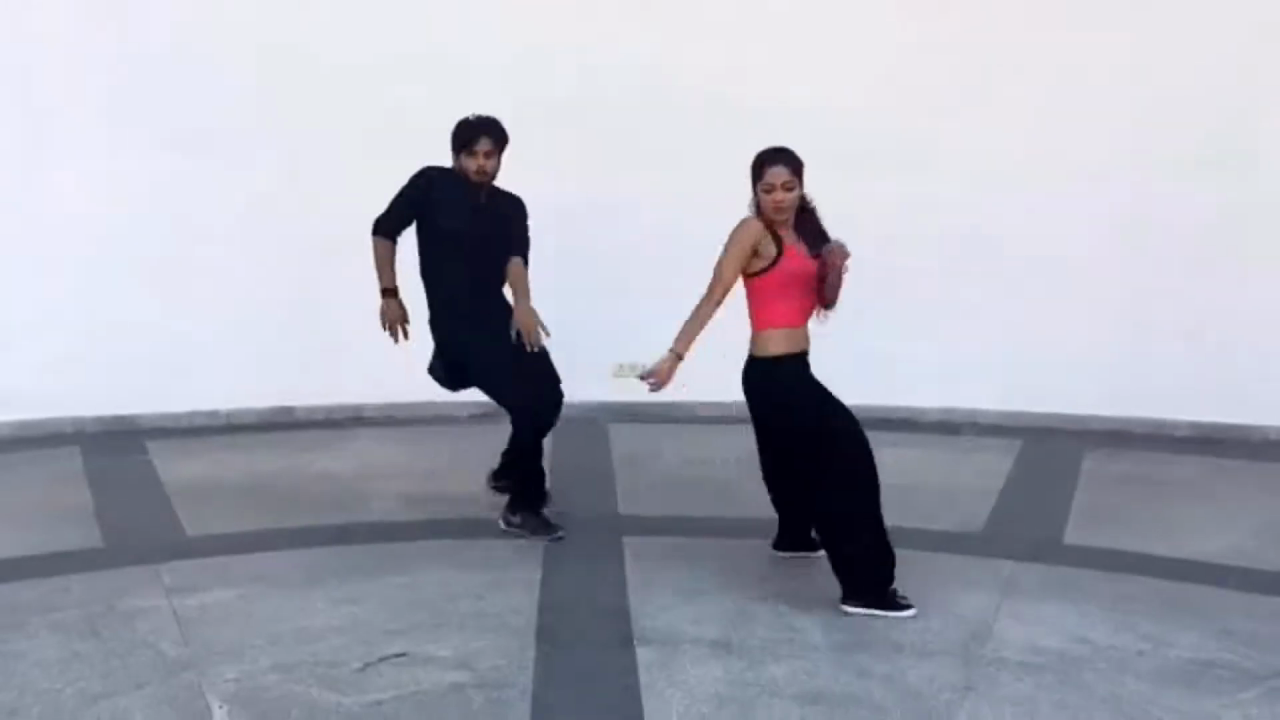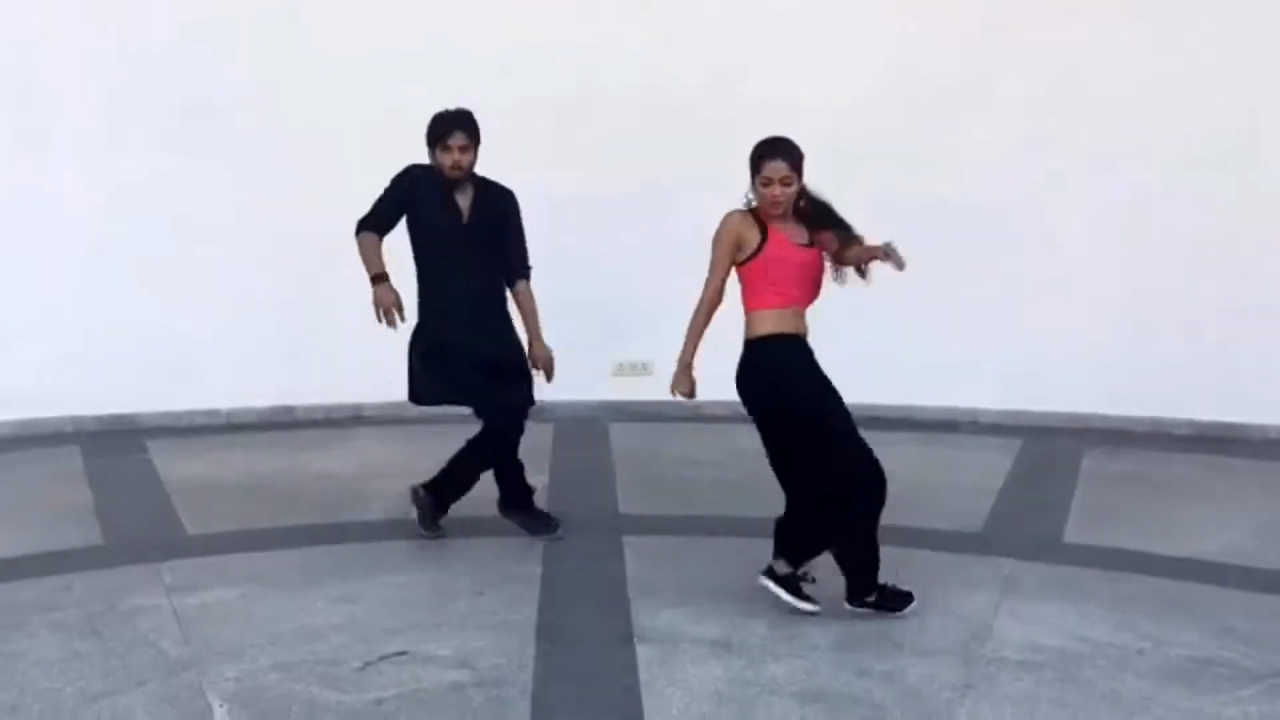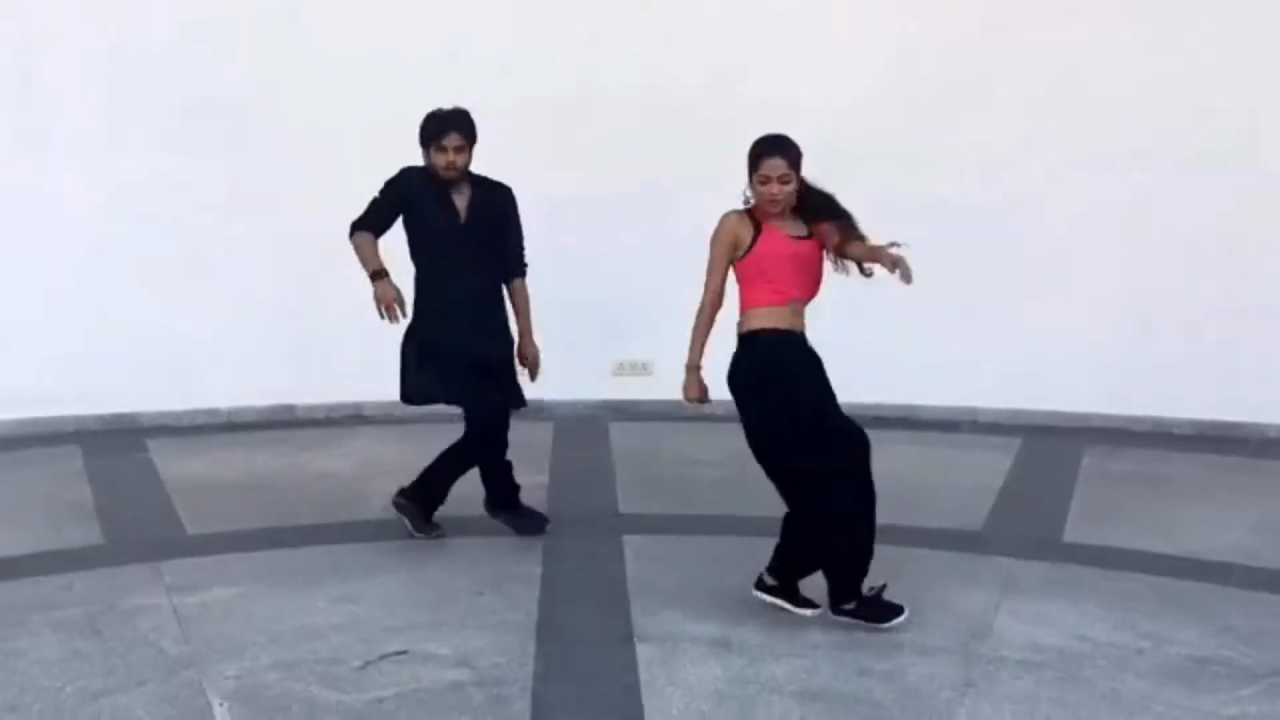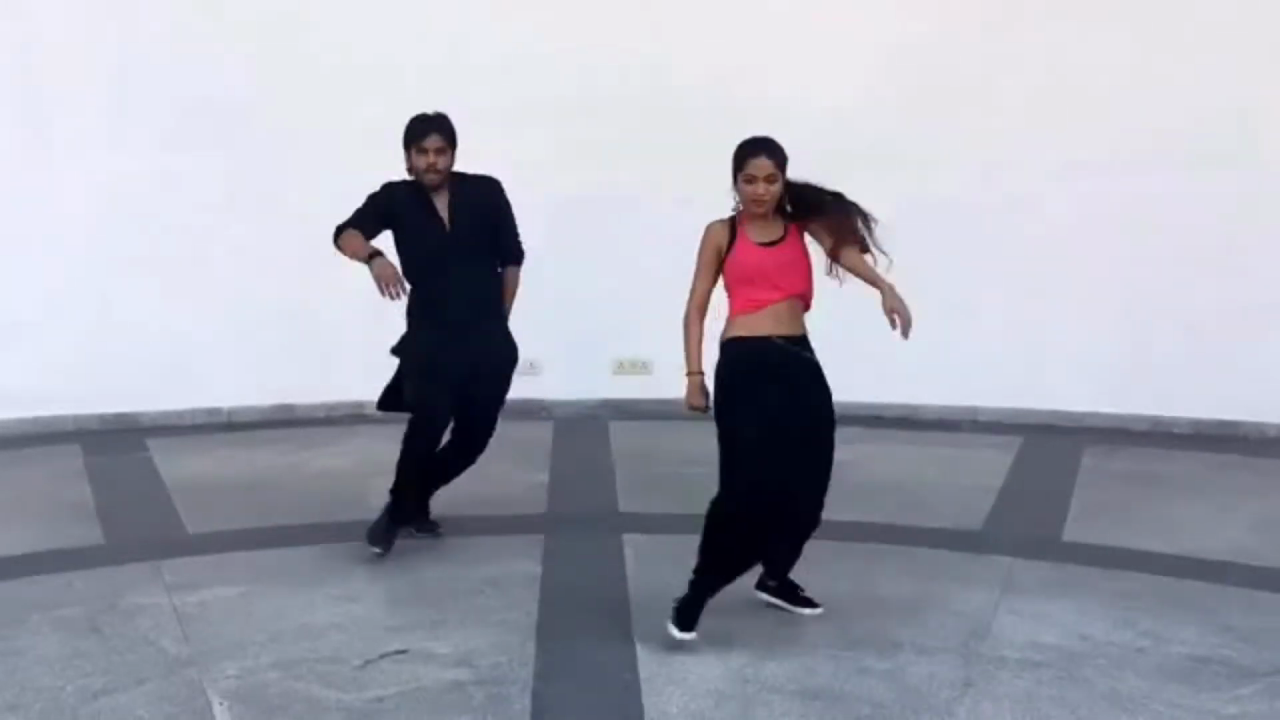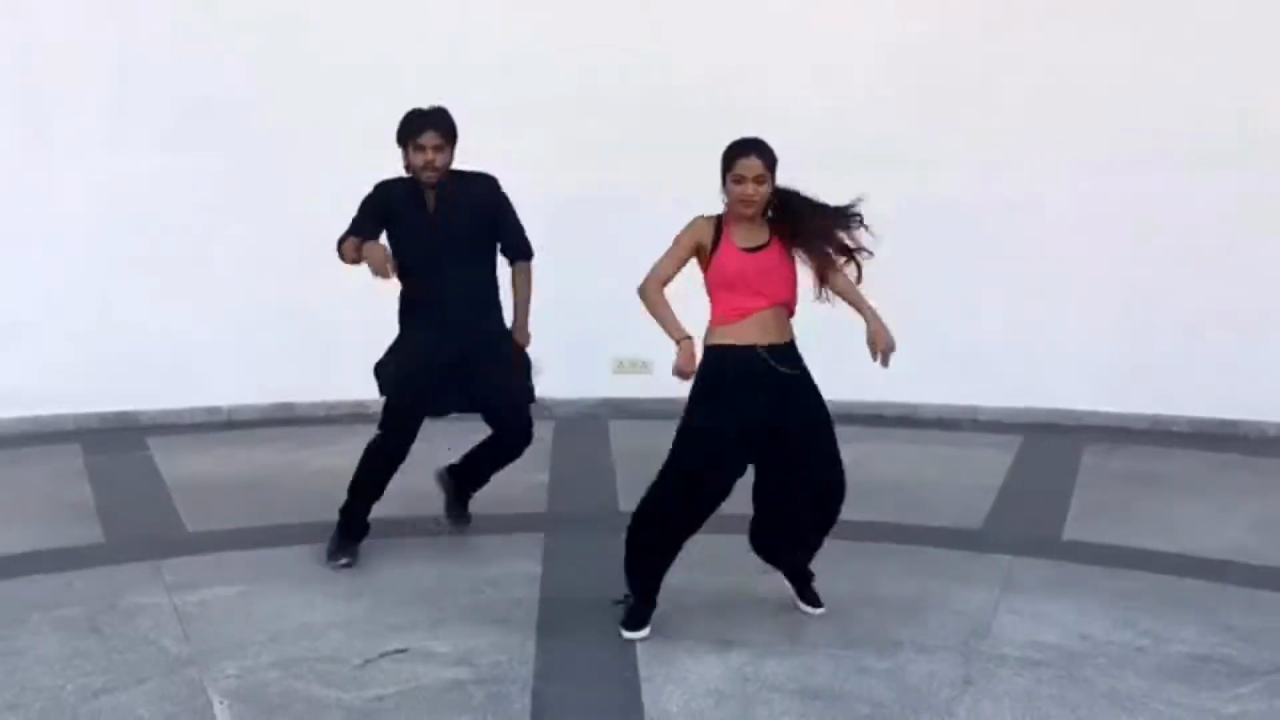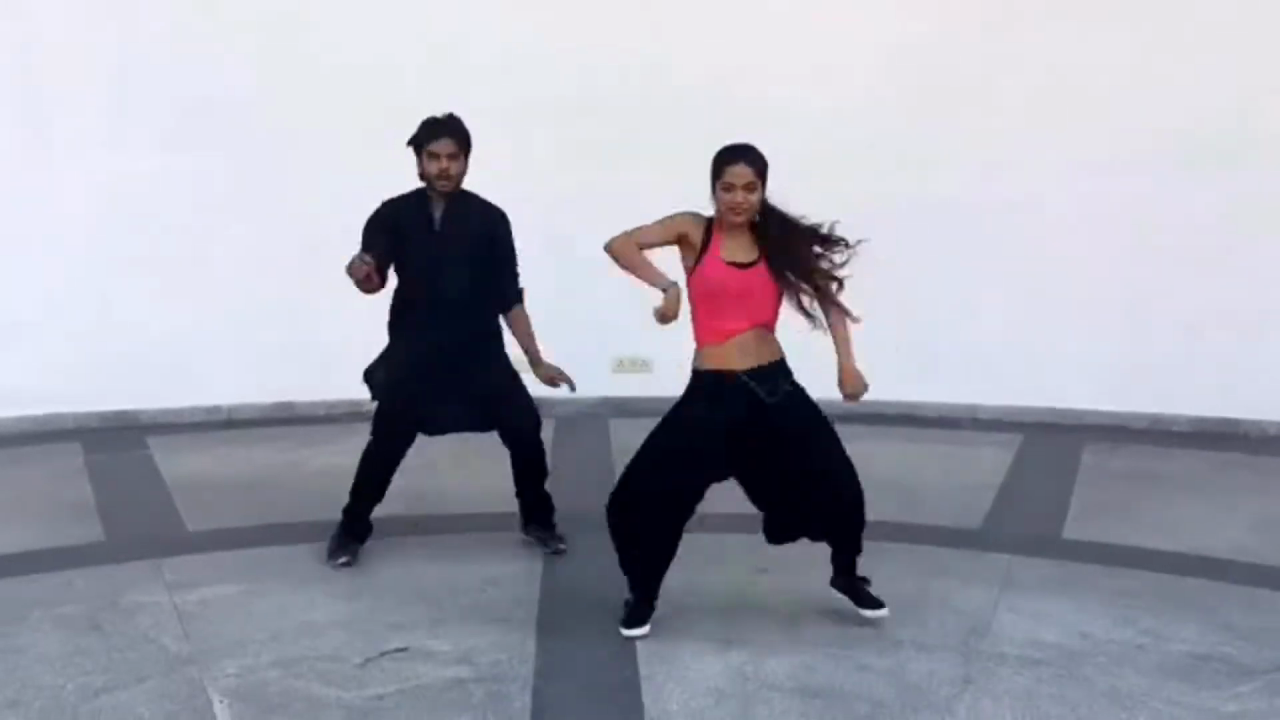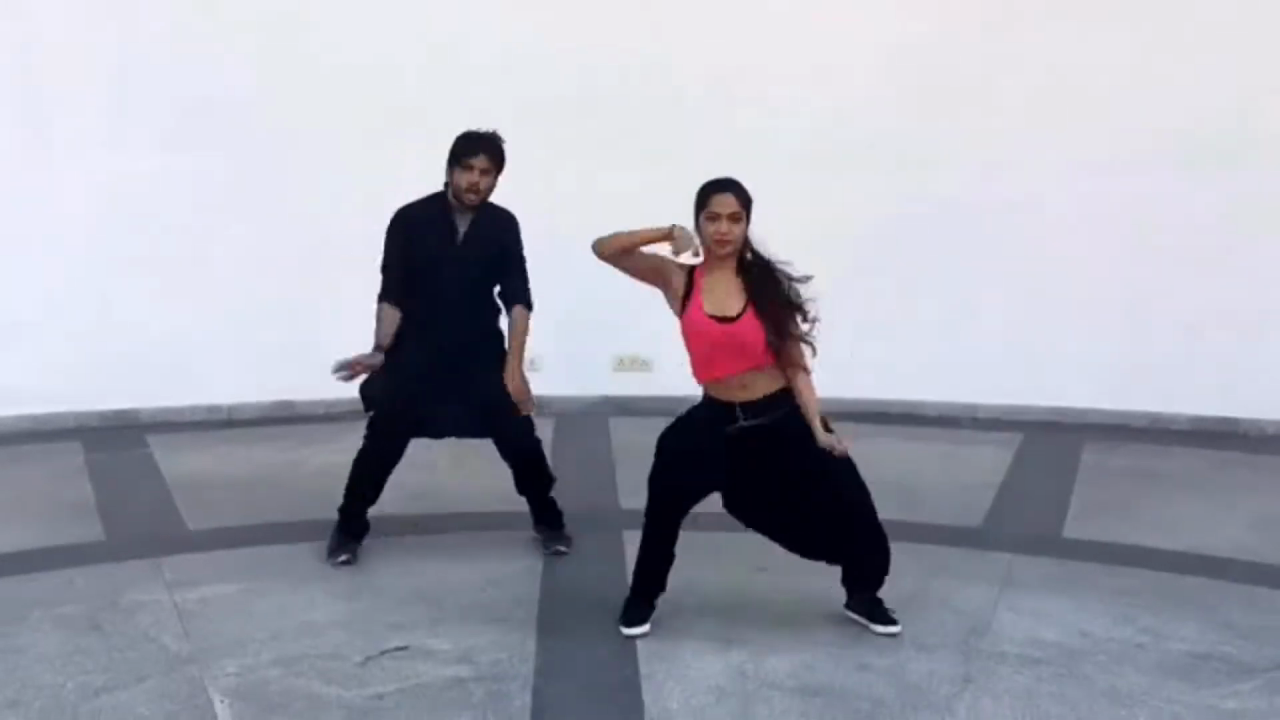
dt=0.1s
person 1, frame 1
left shoulder: (805, 235)
right shoulder: (751, 231)
left elbow: (823, 300)
right elbow: (714, 295)
left wrist: (835, 266)
right wrist: (676, 354)
left hip: (791, 369)
right hip: (774, 374)
left knee: (807, 466)
right knee: (846, 469)
left ankle: (792, 534)
right ankle: (865, 588)
person 1, frame 2
left shoulder: (812, 225)
right shoulder: (739, 225)
left elbow: (848, 253)
right elbow: (710, 297)
left wrist: (877, 251)
right wrist: (686, 361)
left hip: (794, 358)
right hip: (771, 362)
left knee: (819, 467)
right knee: (848, 468)
left ankle: (787, 565)
right ankle: (863, 588)
person 1, frame 3
left shoulder: (814, 223)
right shoulder: (734, 224)
left elbow: (852, 247)
right elbow: (710, 300)
left wrist: (886, 257)
right wrist: (693, 368)
left hip: (800, 357)
right hip: (760, 358)
left knee: (819, 471)
right knee: (844, 452)
left ankle: (778, 578)
right ankle: (843, 594)
person 1, frame 4
left shoulder: (805, 222)
right shoulder: (722, 233)
left elbow: (846, 251)
right elbow: (696, 308)
left wrist: (885, 287)
right wrist: (693, 375)
left hip: (797, 361)
right hip: (743, 364)
left knee: (804, 484)
right knee: (753, 487)
left ankle: (776, 577)
right ankle: (697, 593)
person 1, frame 5
left shoulder: (791, 226)
right shoulder: (707, 231)
left elbow: (833, 268)
right elbow: (650, 285)
left wrist: (871, 317)
right wrist: (681, 338)
left hip: (785, 370)
right hip: (723, 376)
left knee: (819, 484)
right knee: (684, 489)
left ankle: (792, 563)
right ankle: (641, 595)
person 1, frame 6
left shoulder: (779, 241)
right shoulder: (692, 231)
left elbow: (823, 291)
right elbow: (618, 245)
left wrist: (847, 360)
right wrist: (666, 284)
left hip: (775, 388)
right hip: (711, 392)
left knee: (835, 487)
right knee: (645, 493)
left ankle: (846, 575)
right ankle: (642, 593)
person 1, frame 7
left shoulder: (769, 280)
right shoulder: (678, 278)
left elbow: (795, 360)
right elbow: (604, 249)
left wrist: (819, 427)
right wrist: (664, 235)
left hip: (780, 417)
right hip: (716, 418)
left knee: (850, 514)
right knee: (668, 491)
left ankle: (862, 594)
right ankle: (644, 595)
person 2, frame 1
left shoulder: (509, 206)
right shoulder: (430, 184)
left elbow: (516, 256)
right elbow: (384, 231)
left wrist: (525, 310)
right wrist: (388, 293)
left hip: (498, 322)
right hip: (458, 326)
left knee: (545, 398)
right knee: (538, 403)
left ankle: (511, 482)
right ankle: (522, 506)
person 2, frame 2
left shoulder: (500, 199)
right shoulder: (415, 183)
left elbow: (517, 272)
right elbow: (370, 230)
left wrist: (536, 337)
right wrist: (380, 281)
left hip: (491, 325)
right hip: (444, 330)
left knee: (508, 415)
right knee: (506, 416)
left ankle: (436, 496)
right ankle: (515, 503)
person 2, frame 3
left shoulder: (498, 197)
right shoulder: (410, 186)
left elbow: (514, 269)
right elbow: (361, 231)
left wrist: (525, 334)
right wrist: (379, 276)
left hip: (489, 331)
right hip: (437, 332)
left knee: (491, 419)
right knee: (487, 419)
left ankle: (446, 499)
right ankle: (503, 501)
person 2, frame 4
left shoulder: (485, 193)
right shoulder: (396, 198)
left elbow: (512, 258)
right elbow: (346, 234)
left wrist: (502, 322)
right wrist: (375, 259)
left hip: (486, 338)
right hip: (432, 338)
left knee: (474, 434)
right knee: (429, 419)
left ankle: (409, 507)
right ankle: (402, 509)
person 2, frame 5
left shoulder: (480, 191)
right shoulder: (388, 198)
left elbow: (519, 253)
right elbow: (349, 247)
left wrist: (520, 322)
right wrist: (365, 247)
left hip: (483, 341)
right hip: (421, 344)
left knee: (515, 432)
right knee: (394, 437)
left ankle: (458, 482)
right ankle: (350, 527)
person 2, frame 6
left shoulder: (488, 219)
right shoulder: (395, 213)
left elbow: (508, 298)
right elbow: (372, 277)
left wrist: (537, 361)
right wrist: (363, 270)
left hip: (479, 351)
right hip: (413, 353)
left knee: (526, 434)
right knee: (389, 440)
left ankle: (538, 519)
right ankle: (352, 528)
person 2, frame 7
left shoulder: (501, 225)
right shoulder: (411, 221)
left elbow: (518, 298)
right elbow: (393, 295)
left wrist: (515, 366)
right wrist: (378, 352)
left hip: (479, 356)
right hip: (412, 357)
left knee: (521, 441)
right knee: (382, 441)
left ankle: (547, 518)
right ankle: (350, 526)
